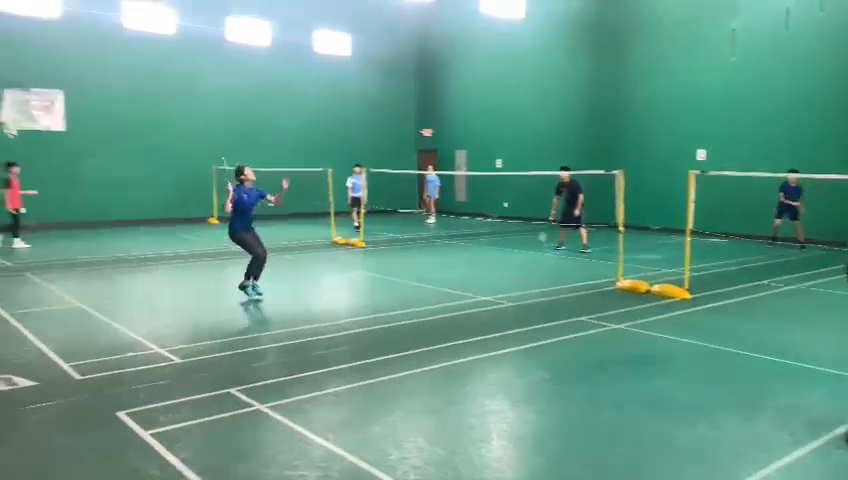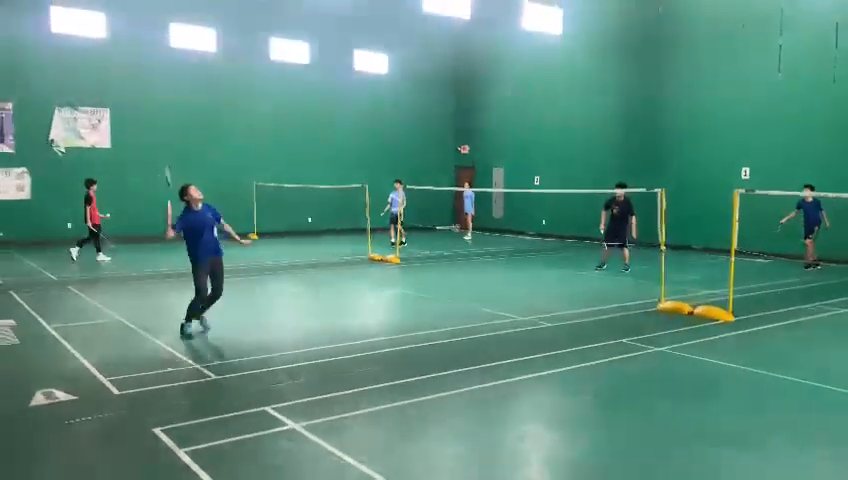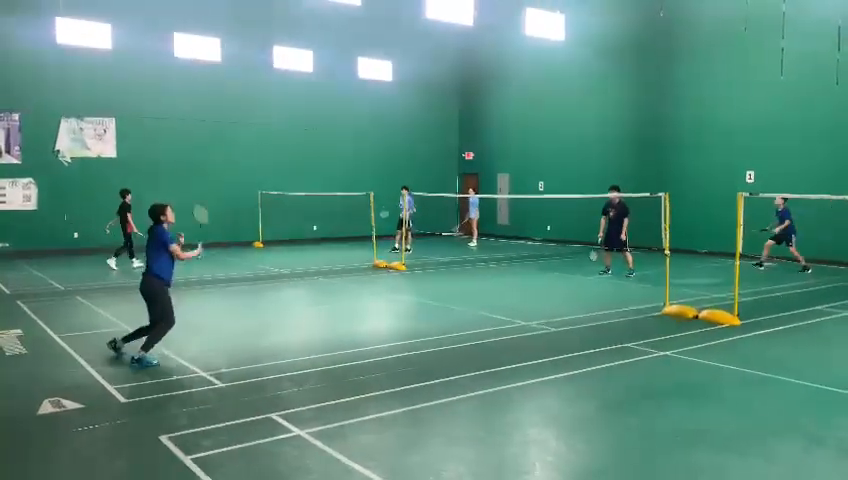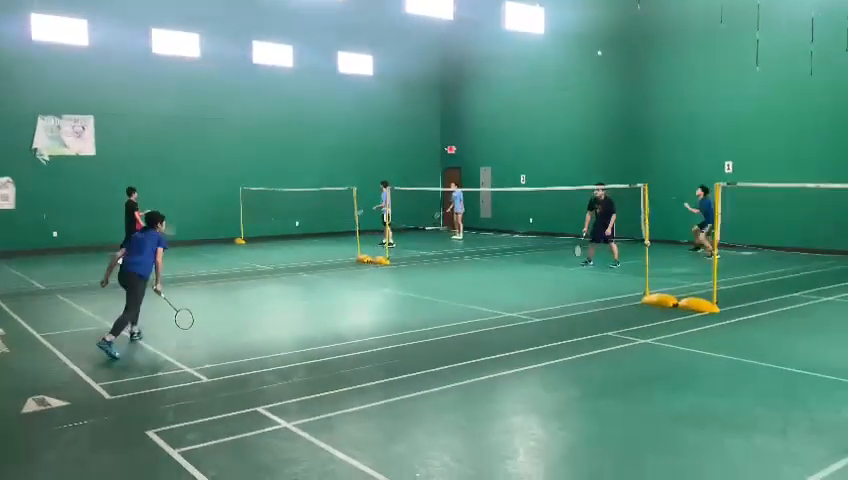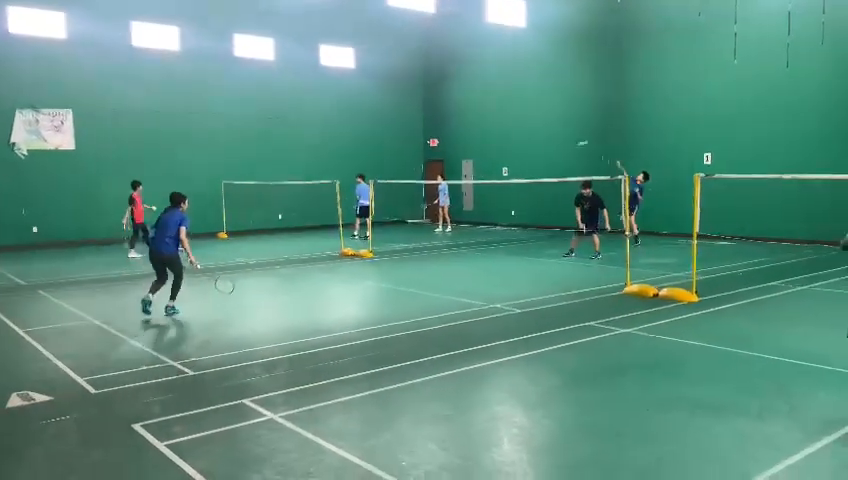
dt=0.5s
person 1, frame 1
left shoulder: (256, 190)
right shoulder: (237, 191)
left elbow: (274, 200)
right elbow: (227, 209)
left wrist: (283, 189)
right wrist: (230, 193)
left hip: (249, 229)
right hip: (237, 230)
left knee: (263, 254)
right knee: (259, 254)
left ankle: (253, 283)
right ankle: (246, 283)
person 1, frame 2
left shoulder: (209, 209)
right shoulder: (184, 217)
left elbow: (224, 226)
right elbow: (169, 235)
left wrist: (239, 240)
right wrist: (169, 219)
left hip: (215, 257)
right hip: (199, 260)
left knee: (217, 292)
right knee: (201, 294)
left ankle: (199, 314)
right ankle: (187, 324)
person 1, frame 3
left shoulder: (158, 232)
right shoulder: (161, 232)
left elbow: (171, 256)
right elbow: (180, 256)
left wrist: (178, 244)
right wrist: (196, 252)
left hip: (152, 282)
right hip: (156, 283)
left knee: (157, 323)
right knee: (168, 322)
left ankle: (118, 342)
right ankle: (141, 356)
person 1, frame 4
left shoulder: (135, 236)
right shoulder: (160, 237)
left elbow: (117, 256)
right elbow: (158, 260)
left wrist: (106, 277)
right wrist: (158, 283)
left hip: (123, 273)
right hip: (138, 275)
left knee: (134, 301)
right knee: (130, 311)
left ankle: (135, 331)
right ankle: (107, 341)
person 1, frame 5
left shoulder: (163, 215)
right shoulder: (182, 217)
right elbow: (182, 237)
right wrist: (191, 257)
left hip: (154, 251)
right hip: (169, 252)
left knee: (161, 278)
right knee: (178, 276)
left ankle: (148, 297)
right ankle: (170, 306)
